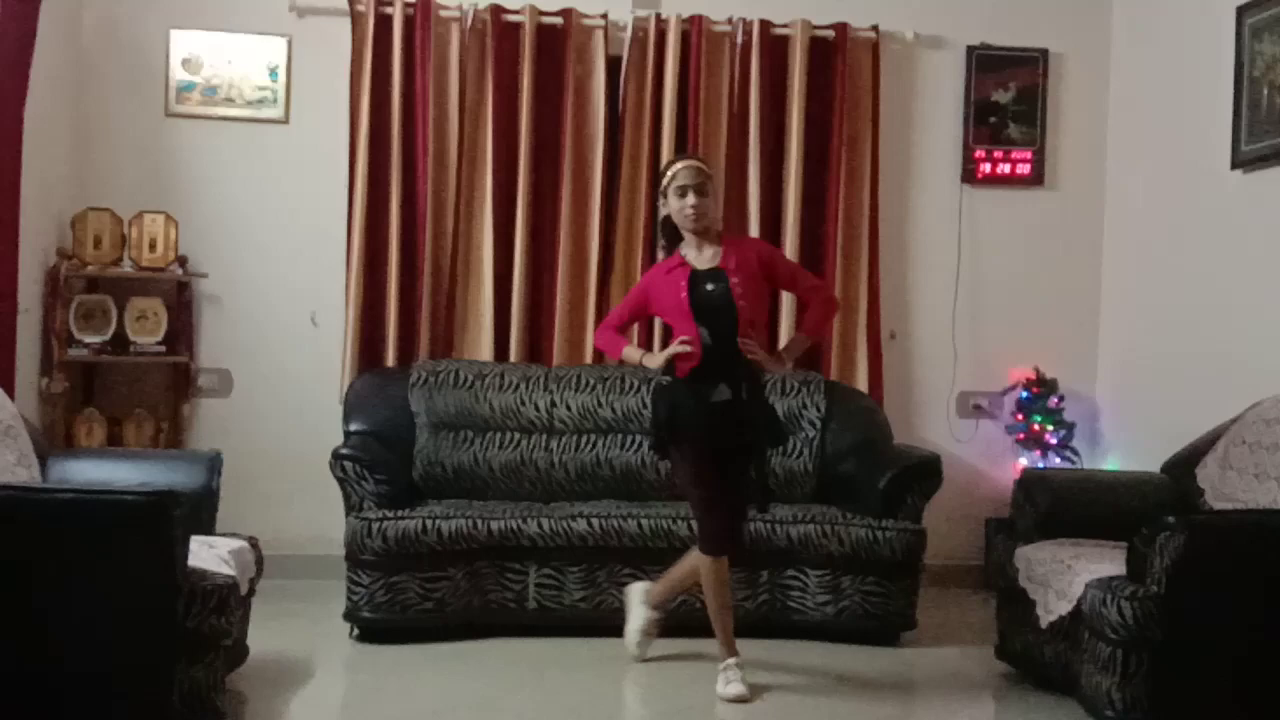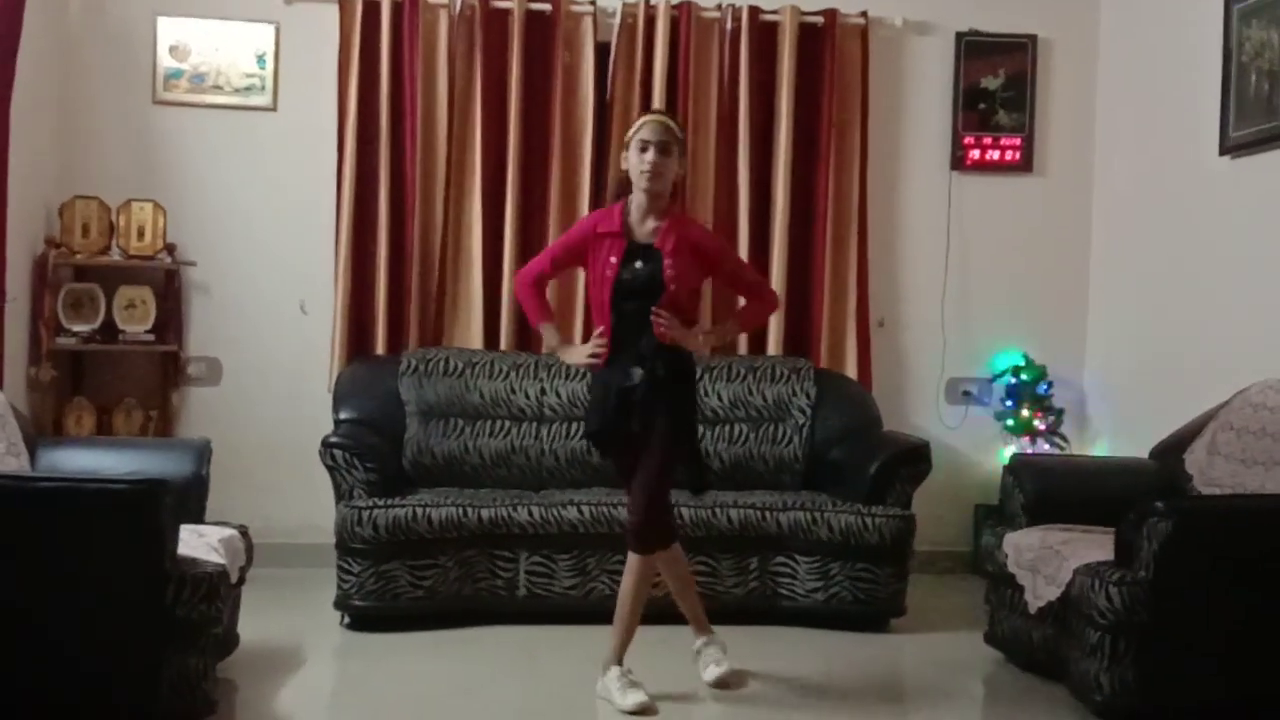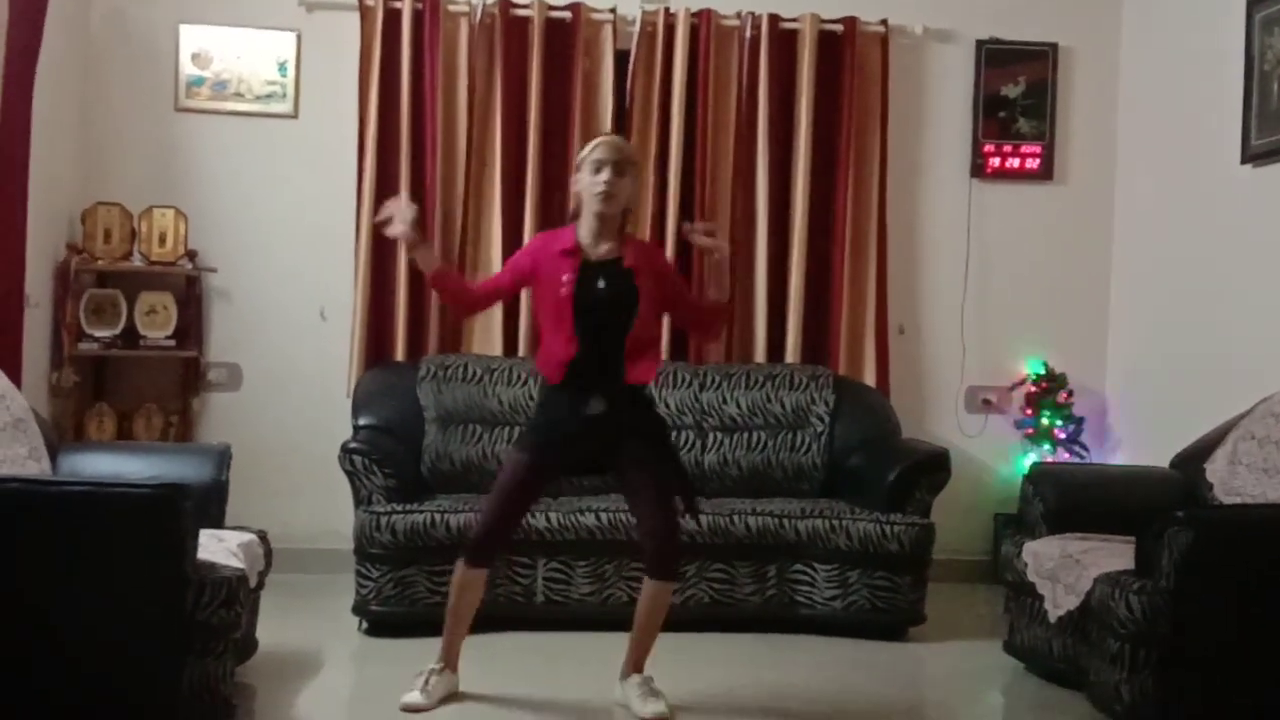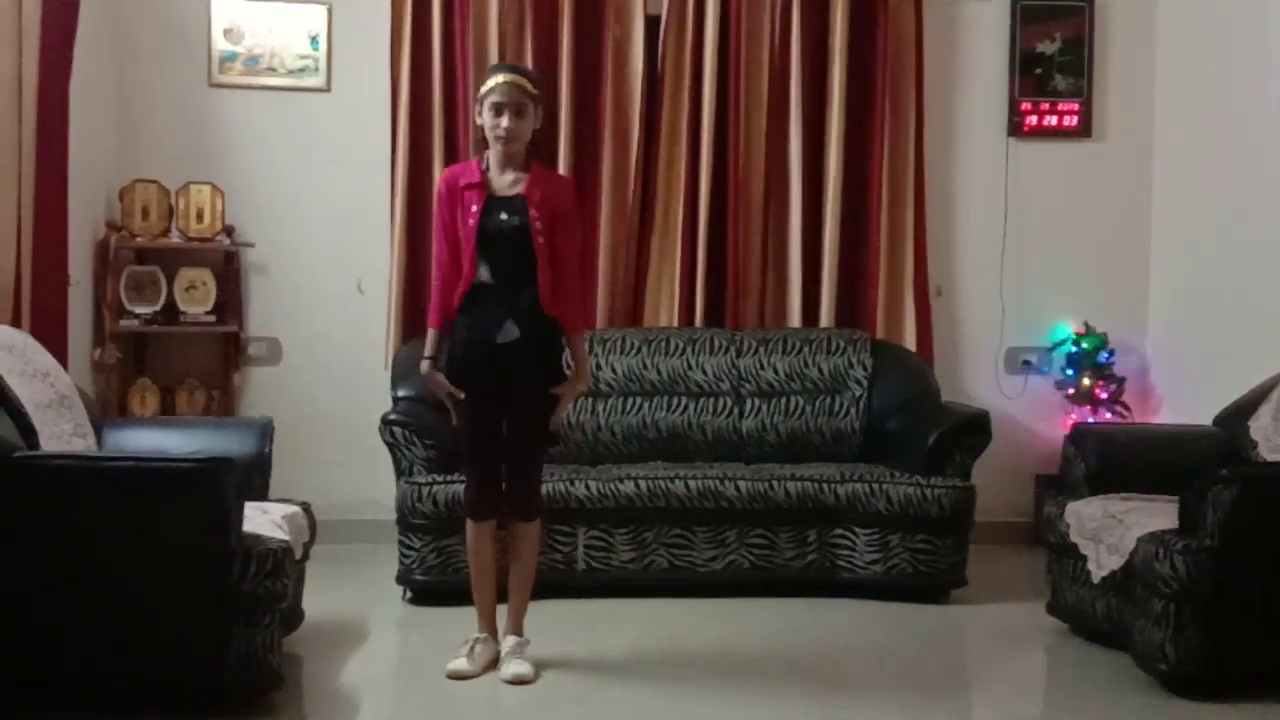
dt=1s
person 1, frame 1
left shoulder: (753, 252)
right shoulder: (661, 276)
left elbow: (821, 299)
right elbow: (607, 332)
left wrist: (786, 357)
right wrist: (650, 359)
left hip: (744, 406)
right hip: (688, 406)
left knee: (729, 533)
right knee: (714, 530)
left ankle: (650, 594)
right ankle: (728, 657)
person 1, frame 2
left shoulder: (692, 236)
right shoulder: (596, 228)
left elbow: (761, 296)
right elbow: (528, 281)
left wrist: (710, 339)
right wrist: (565, 348)
left hip: (669, 386)
right hip: (616, 386)
left knee: (645, 525)
right knee: (654, 525)
left ankle: (615, 669)
right ankle: (706, 634)
person 1, frame 3
left shoulder: (648, 261)
right shoulder: (545, 253)
left elbow: (705, 323)
right elbow: (469, 299)
left wrist: (720, 266)
right wrist: (419, 250)
left hip: (628, 419)
right hip: (560, 414)
left knee: (665, 550)
right knee: (486, 537)
right ankle: (445, 668)
person 1, frame 4
left shoulder: (555, 190)
right shoulder: (455, 184)
left elbow: (573, 283)
right elbow: (442, 276)
left wrist: (575, 362)
right wrist: (433, 354)
left hip: (533, 349)
right hip: (473, 346)
left knee: (524, 490)
right knee: (480, 489)
left ankle: (515, 636)
right ankle: (485, 635)
